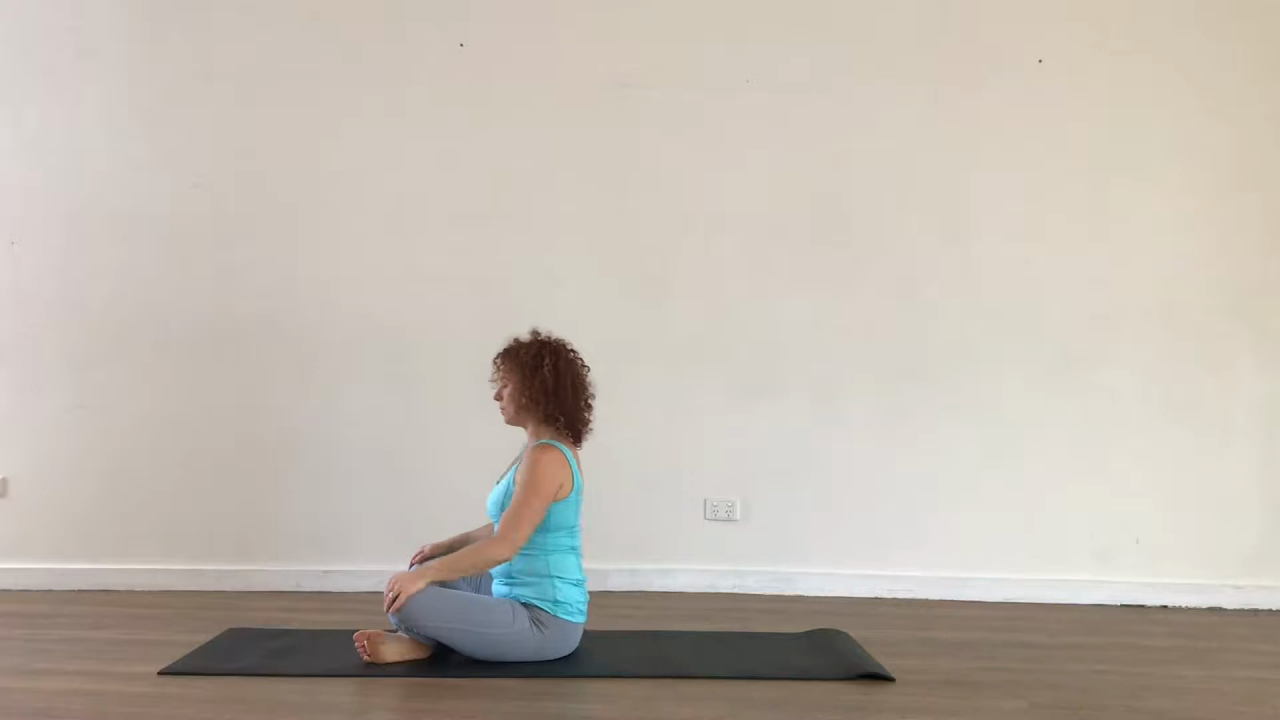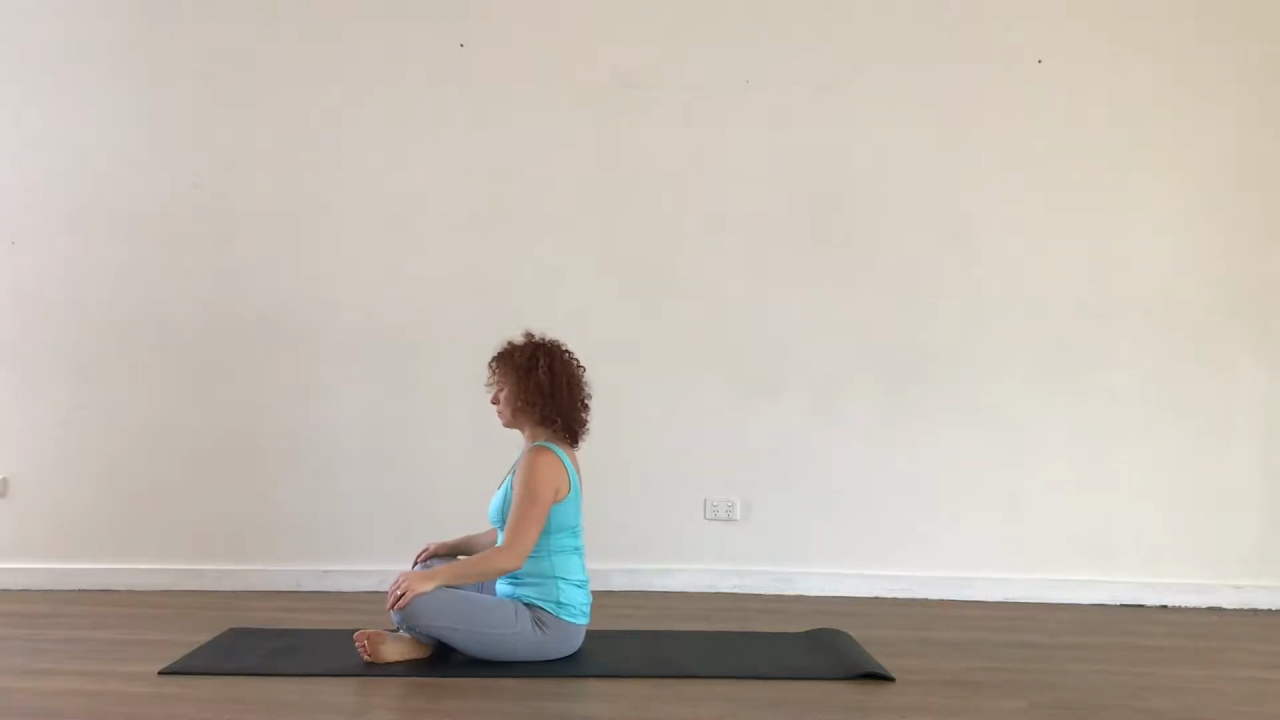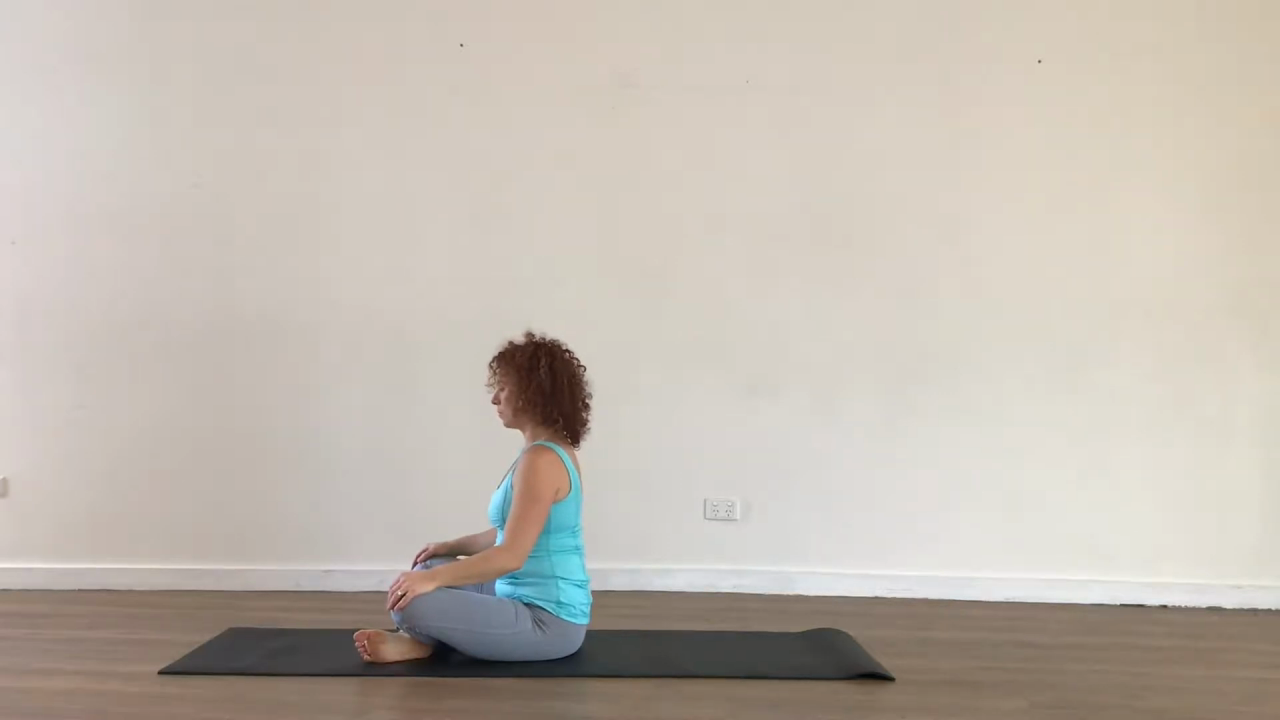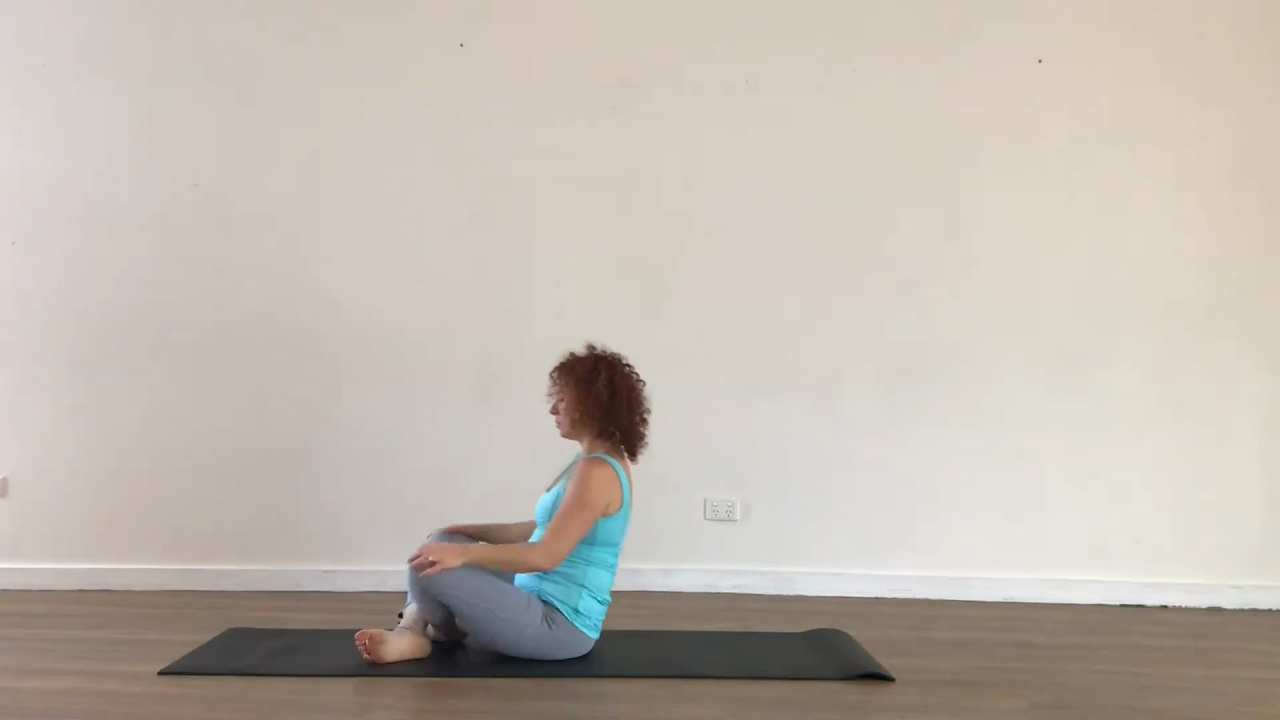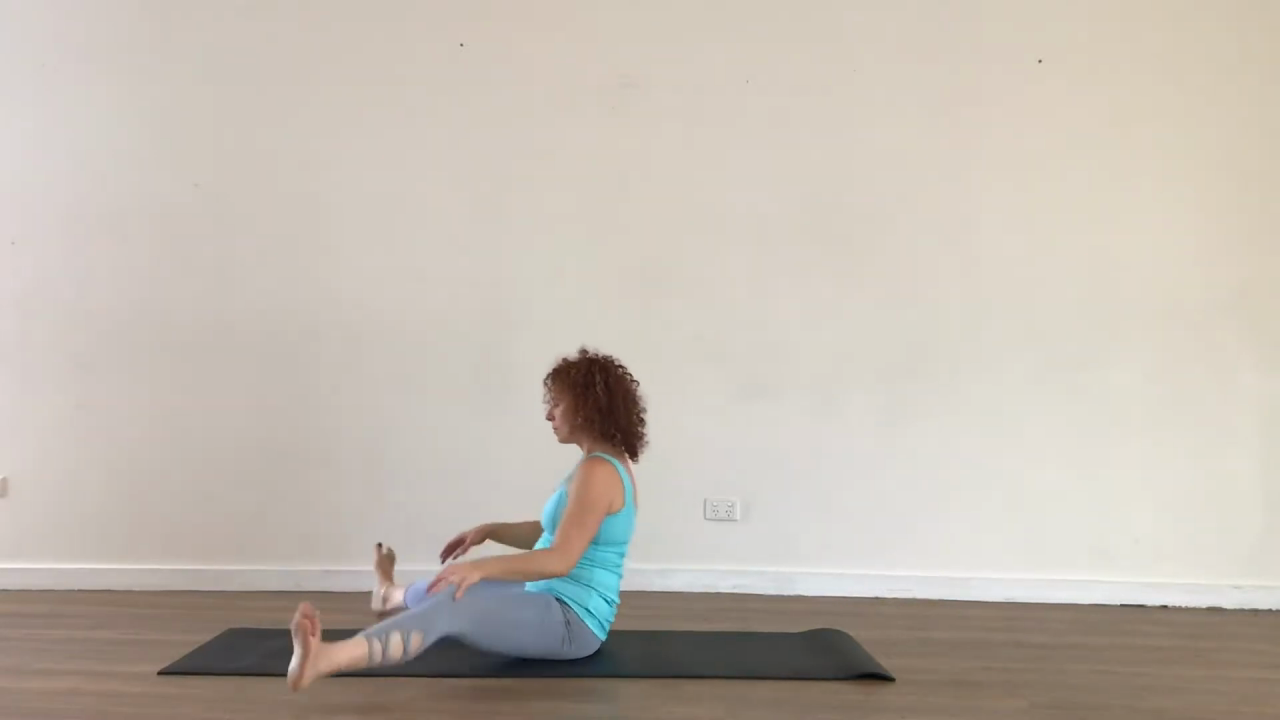
dt=0.7s
person 1, frame 1
left shoulder: (545, 458)
right shoulder: (550, 450)
left elbow: (504, 546)
right elbow: (508, 529)
left wrist: (424, 575)
right wrist: (447, 546)
left hip: (544, 622)
right hip: (530, 601)
left knee: (409, 602)
right knee: (428, 569)
left ankle: (418, 642)
person 1, frame 2
left shoulder: (541, 461)
right shoulder: (549, 452)
left elbow: (511, 556)
right elbow: (513, 534)
left wrist: (434, 578)
right wrist: (451, 547)
left hip: (546, 623)
right hip: (531, 602)
left knee: (411, 600)
right knee: (431, 566)
left ankle: (419, 642)
person 1, frame 3
left shoulder: (541, 460)
right shoulder: (553, 451)
left elbow: (512, 556)
left wrist: (434, 578)
right wrist: (452, 547)
left hip: (547, 622)
right hip: (534, 602)
left knee: (412, 602)
right knee: (428, 567)
left ankle: (418, 642)
person 1, frame 4
left shoulder: (597, 472)
right shoulder: (596, 463)
left elbow: (546, 555)
right elbow: (546, 530)
left wrist: (464, 552)
right wrist: (473, 532)
left hip: (559, 626)
right hip: (545, 605)
left knee: (430, 569)
right knee: (442, 542)
left ankle: (426, 631)
right ankle: (413, 632)
person 1, frame 5
left shoulder: (597, 472)
right shoulder: (604, 462)
left elbow: (561, 561)
right elbow: (550, 532)
left wrist: (480, 567)
right wrist: (488, 530)
left hip: (571, 623)
right hip: (560, 606)
left knee: (451, 609)
right knee: (461, 586)
left ankle: (323, 661)
right ankle: (394, 595)
